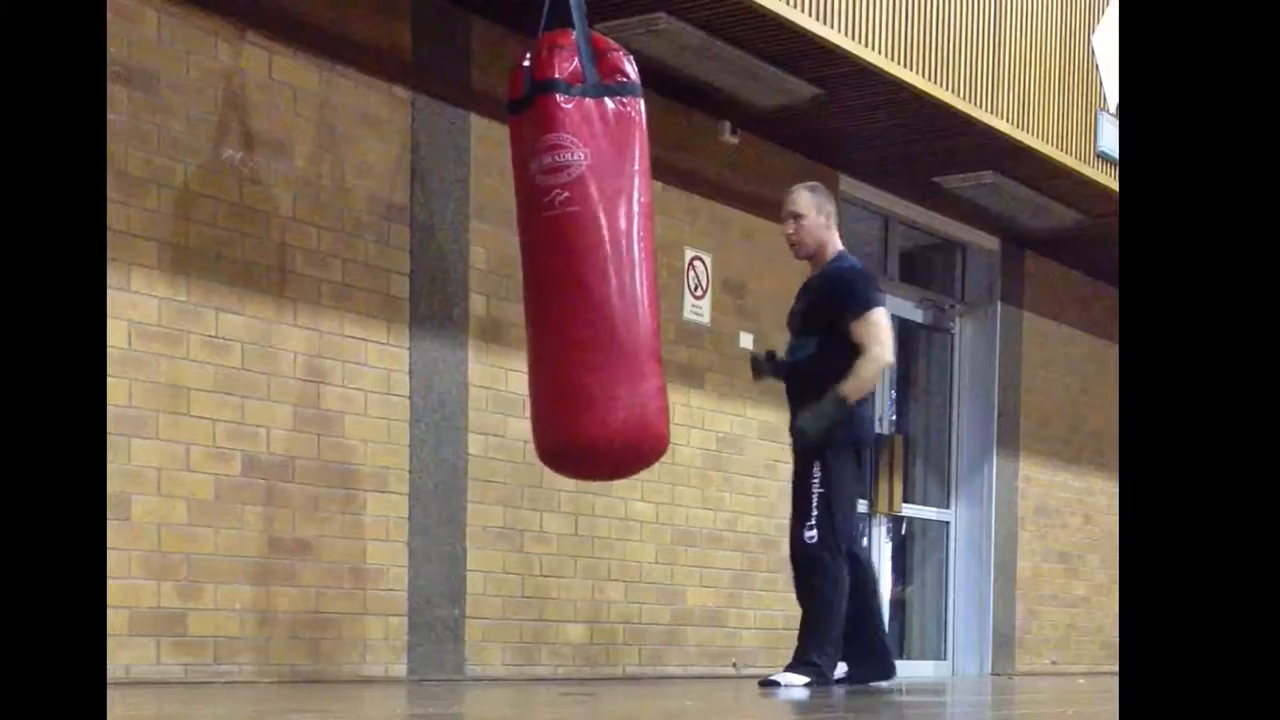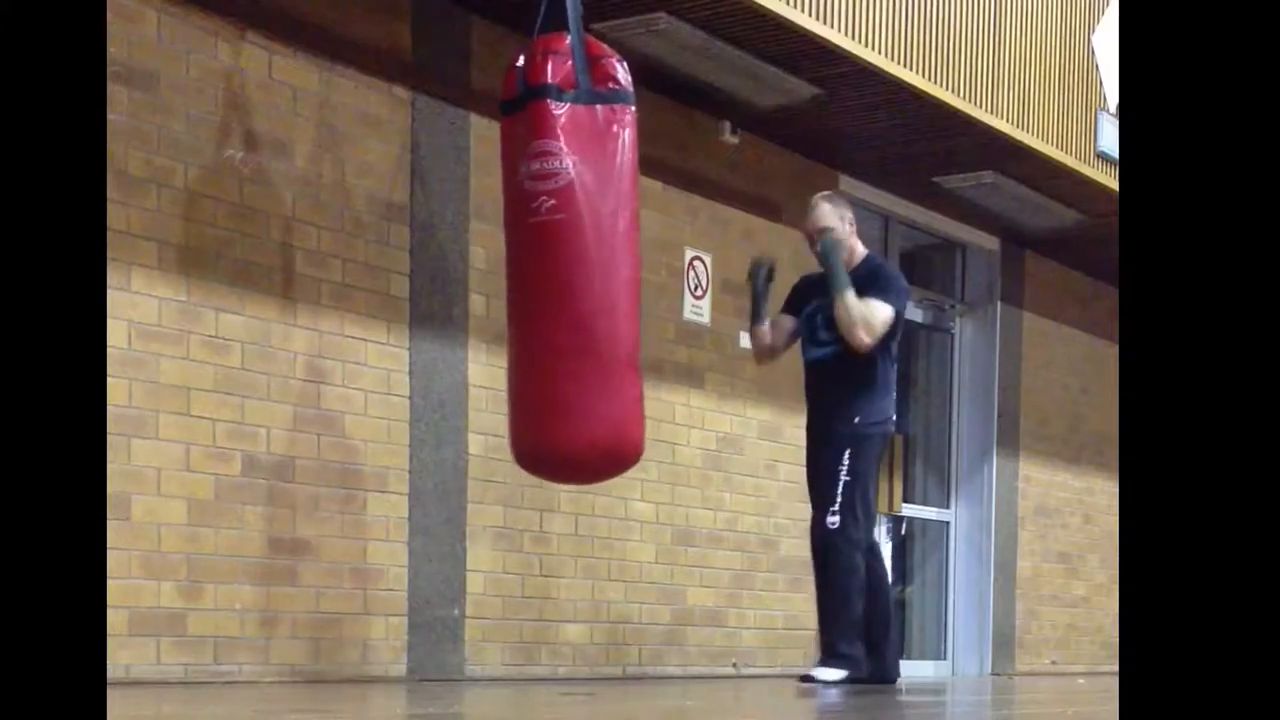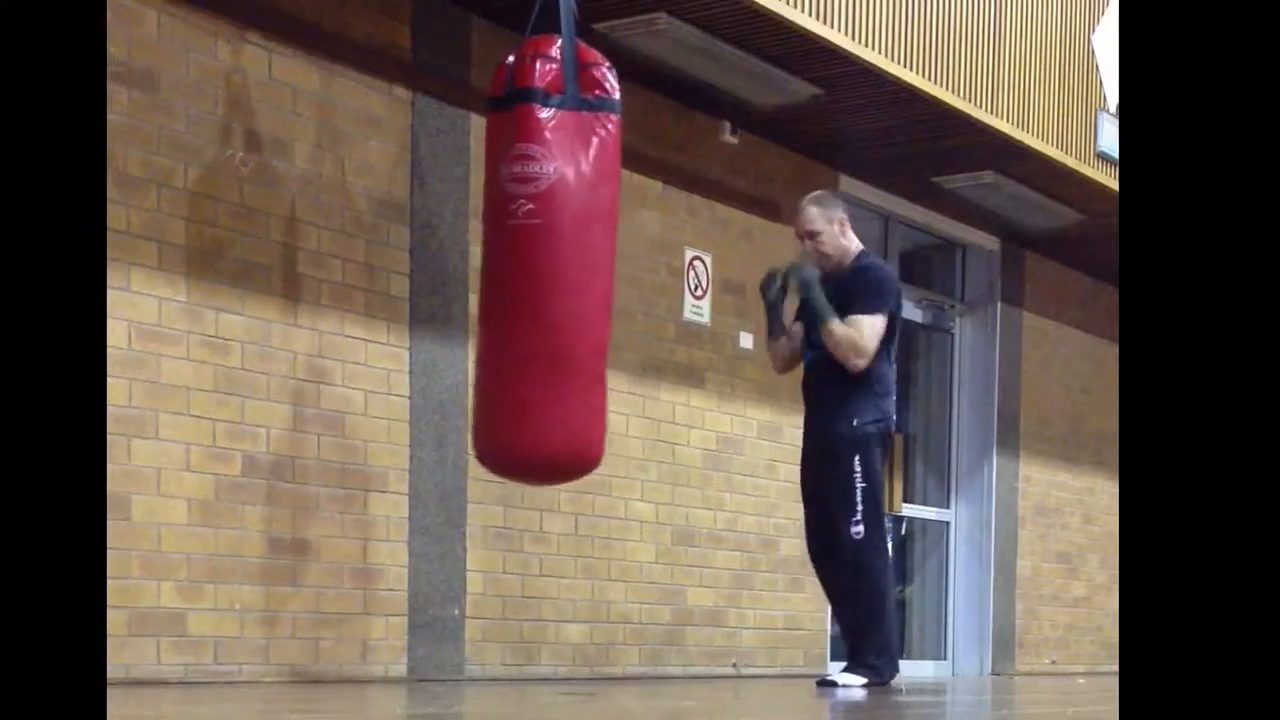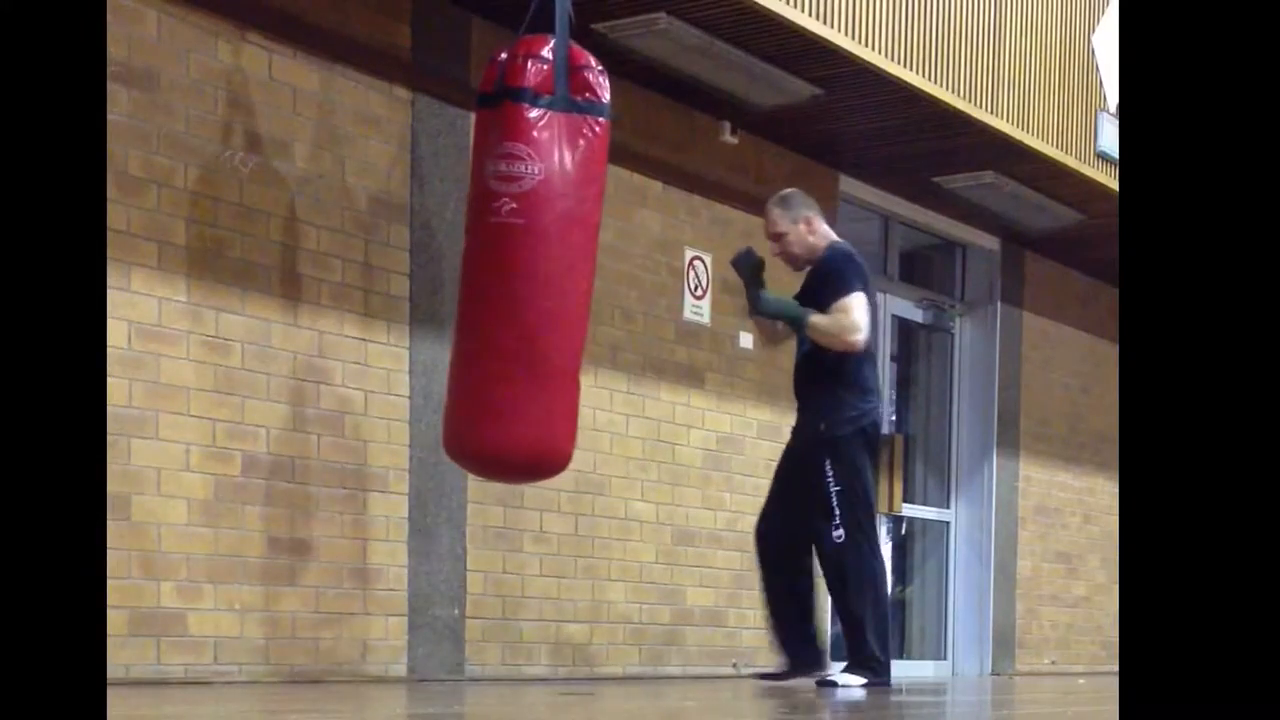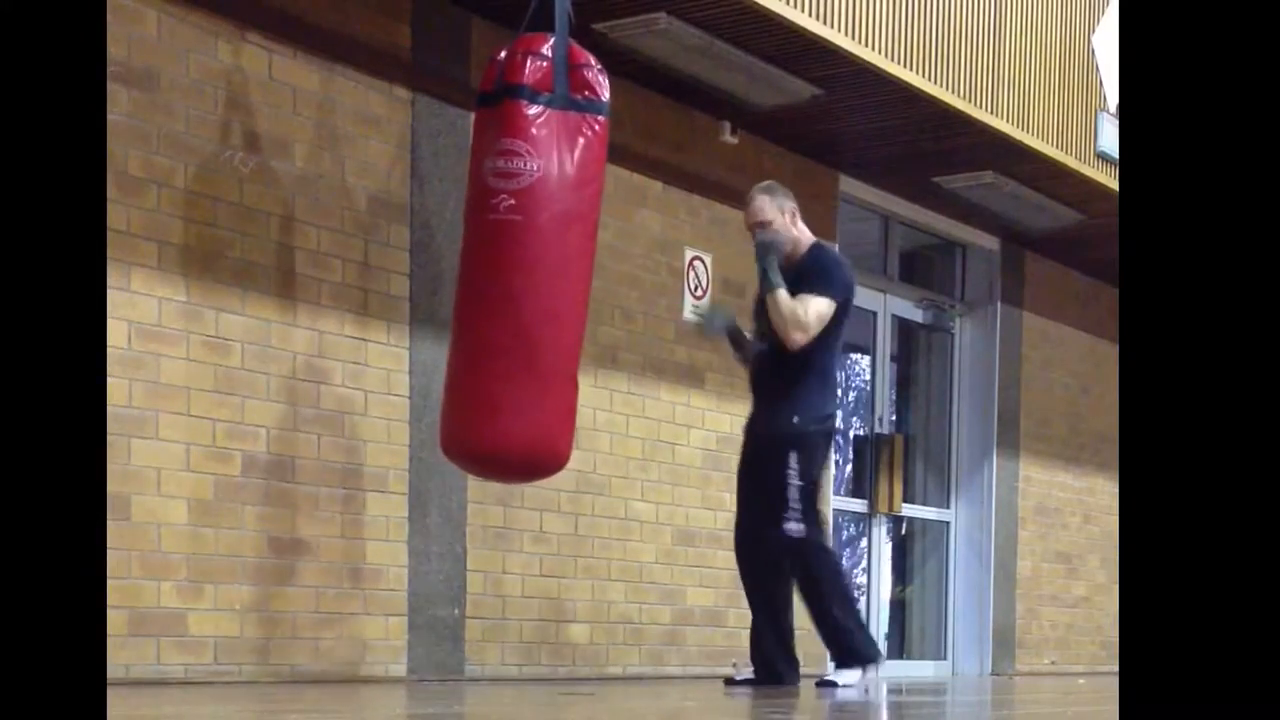
dt=0.3s
person 1, frame 1
left shoulder: (849, 278)
right shoulder: (810, 287)
left elbow: (880, 354)
left wrist: (826, 409)
right wrist: (778, 367)
left hip: (836, 433)
right hip: (821, 433)
left knee: (815, 546)
right knee: (837, 545)
left ankle: (814, 661)
right ankle: (869, 655)
person 1, frame 2
left shoulder: (882, 277)
right shoulder: (810, 288)
left elbow: (862, 333)
right elbow: (767, 347)
left wrist: (837, 272)
right wrist: (758, 299)
left hip: (859, 424)
right hip: (824, 427)
left knee: (834, 534)
right knee: (856, 541)
left ankle: (843, 654)
right ankle: (878, 659)
person 1, frame 3
left shoulder: (871, 277)
right shoulder: (821, 284)
left elbow: (857, 356)
right elbow: (783, 362)
left wrist: (813, 302)
right wrist: (774, 311)
left hip: (858, 427)
right hip: (822, 429)
left knee: (859, 541)
right knee: (827, 546)
left ankle: (873, 660)
right ankle: (872, 653)
person 1, frame 4
left shoulder: (839, 263)
right shoulder: (819, 274)
left elbow: (854, 334)
right elbow: (773, 334)
left wrist: (790, 310)
right wrist: (754, 286)
left hip: (842, 426)
right hip: (817, 426)
left knee: (846, 544)
right knee: (777, 536)
left ankle: (870, 662)
right ankle: (800, 653)
person 1, frame 5
left shoulder: (825, 267)
right shoulder: (774, 279)
left elbow: (796, 334)
left wrist: (770, 270)
right wrist: (733, 331)
left hip: (801, 420)
right hip: (766, 420)
left knee: (796, 535)
right knee: (754, 539)
left ankle: (857, 653)
right ankle: (774, 661)
